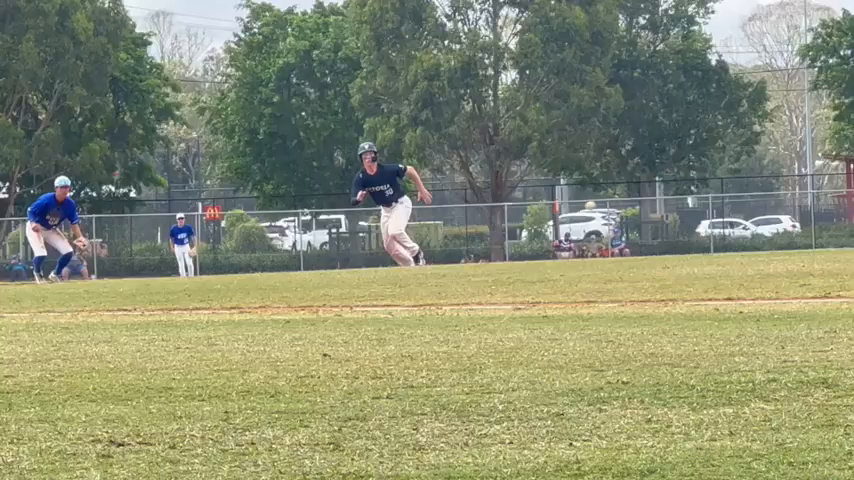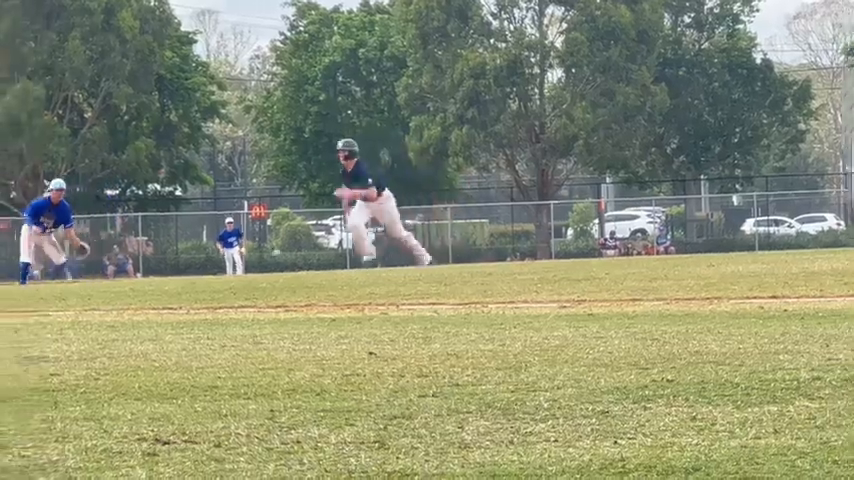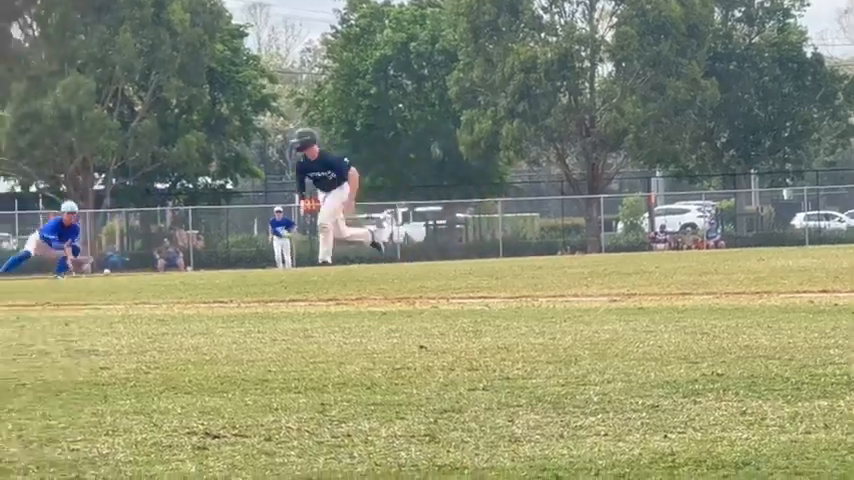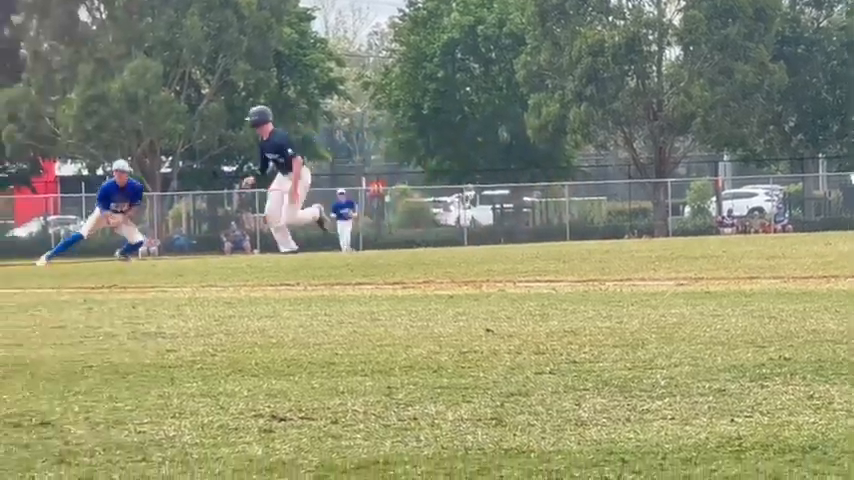
dt=0.3s
person 1, frame 1
left shoulder: (389, 170)
right shoulder: (360, 178)
left elbow: (410, 170)
right elbow: (353, 201)
left wrist: (422, 189)
right wrist: (358, 197)
left hip: (401, 204)
right hip: (385, 208)
left knee: (394, 231)
right knee: (388, 246)
left ankle: (414, 250)
right ankle: (411, 266)
person 1, frame 2
left shoulder: (362, 169)
right shoulder: (344, 172)
left elbow: (372, 194)
left wrist: (351, 193)
right wrist: (347, 201)
left hip: (383, 200)
right hip: (364, 202)
left knee: (399, 234)
right knee: (353, 225)
left ankle: (423, 259)
right ankle: (368, 256)
person 1, frame 3
left shoulder: (330, 158)
right shoulder: (302, 163)
left elbow: (354, 173)
right elbow: (300, 183)
left wrist: (350, 199)
right wrist: (302, 199)
left hip: (341, 190)
right hip: (325, 194)
left knee: (324, 222)
right knee: (340, 233)
left ankle: (325, 260)
right ankle: (369, 236)
person 1, frame 4
left shoulder: (280, 139)
right shoulder: (263, 141)
left elbow: (297, 161)
right elbow: (264, 164)
left wrist: (294, 188)
right wrist: (253, 179)
left hip: (298, 176)
right hip: (283, 176)
left knee: (290, 218)
right knee: (271, 215)
left ankle: (315, 212)
right ankle: (288, 249)
person 2, frame 1
left shoulder: (70, 204)
right shoulder: (47, 200)
left elbow: (74, 222)
right elbow: (30, 211)
left wrist: (80, 237)
right wrist: (33, 224)
left hip: (51, 230)
right hip: (36, 229)
left knee: (68, 252)
right knee: (41, 254)
left ankle: (55, 274)
right ankle: (37, 273)
person 2, frame 2
left shoulder: (65, 207)
right shoulder: (40, 202)
left elbow: (68, 227)
right elbow: (27, 216)
left wrist: (77, 241)
right wrist: (32, 228)
left hip: (47, 235)
right hip: (31, 232)
left knee: (60, 261)
right knee: (26, 261)
left ankle: (65, 275)
right ankle: (23, 282)
person 2, frame 3
left shoulder: (75, 228)
right shoulder: (54, 224)
left elbow: (71, 245)
right elbow: (56, 244)
right hip: (38, 239)
left knee: (76, 249)
right knee: (26, 254)
left ankle: (59, 274)
person 2, frame 4
left shoulder: (136, 187)
right shoulder: (107, 186)
left elbow: (135, 206)
right elbow: (101, 207)
left wrist: (124, 217)
right wrist: (107, 217)
left hip: (122, 217)
right hip: (103, 215)
left knee: (139, 242)
right knee: (80, 235)
left ankle: (122, 253)
right ankle: (49, 255)
